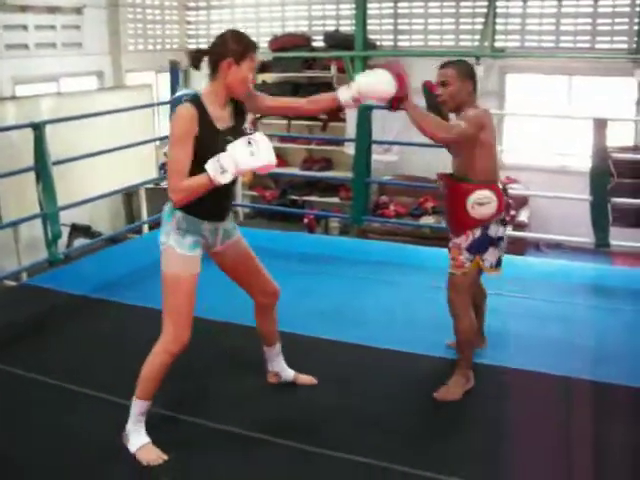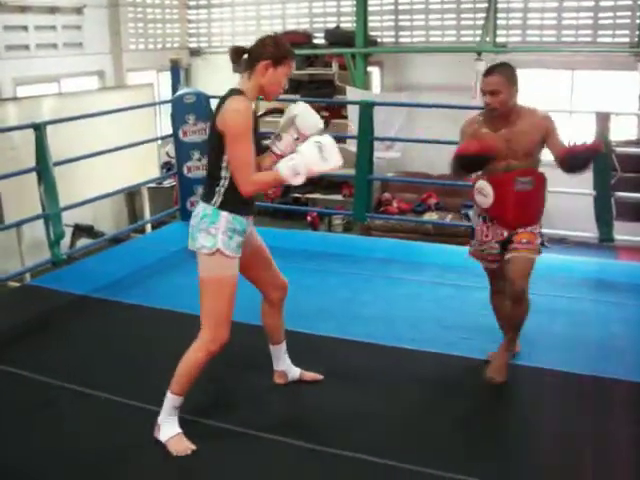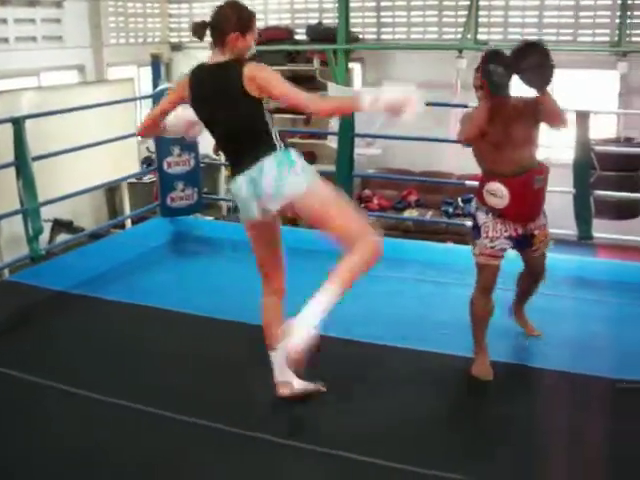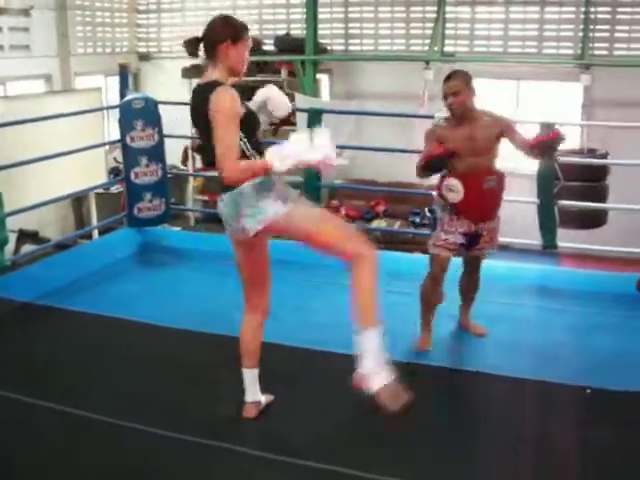
dt=0.5s
person 1, frame 1
left shoulder: (241, 102)
right shoulder: (188, 113)
left elbow: (302, 106)
right elbow: (178, 191)
left wrist: (349, 93)
right wrist: (226, 166)
left hip: (221, 226)
right hip: (185, 229)
left knee: (267, 294)
right knee: (175, 340)
left ankle: (278, 368)
right ankle: (134, 428)
person 1, frame 2
left shoulder: (240, 106)
right shoulder: (236, 107)
left elbow: (254, 168)
right elbow: (247, 184)
left wrist: (286, 140)
right wrist: (299, 165)
left hip: (237, 222)
right hip: (217, 226)
left knee: (275, 290)
right knee: (214, 338)
left ankle: (283, 369)
right ankle: (166, 420)
person 1, frame 3
left shoulder: (190, 82)
right shoulder: (250, 72)
left elbow: (146, 128)
right elbow: (314, 107)
right wrist: (373, 99)
left hip: (246, 188)
right hip: (279, 173)
left knee: (273, 287)
right knee: (367, 244)
left ankle: (285, 378)
right ankle: (304, 327)
person 1, frame 4
left shoulder: (201, 92)
right shoulder: (224, 96)
right elbow: (231, 171)
left wrist: (259, 119)
left hip: (234, 208)
right hip: (263, 199)
left knee: (255, 305)
right knee: (362, 254)
left ankle: (251, 398)
right ankle: (372, 365)
person 2, frame 1
left shoulder: (477, 118)
right shoulder: (464, 121)
left elbow: (441, 134)
right elbow: (450, 140)
left wrist: (406, 103)
right wrist: (431, 113)
left hip: (479, 220)
right hip: (466, 215)
left knee: (457, 295)
right knee: (469, 281)
left ankle: (463, 373)
right ankle: (476, 335)
person 2, frame 2
left shoulder: (540, 122)
right shoulder: (474, 125)
left elbow: (563, 158)
right elbow: (463, 166)
left wrist: (574, 157)
right wrist: (465, 162)
left hip: (525, 217)
right hip: (489, 215)
left knee: (517, 288)
right knee: (497, 286)
left ankle: (507, 345)
right ankle: (508, 343)
person 2, frame 3
left shoulder: (529, 107)
right shoulder: (473, 117)
left elbow: (560, 122)
right elbow: (465, 138)
left wrist: (541, 88)
right wrist: (490, 100)
left hip: (529, 205)
right hip: (494, 209)
left knee: (536, 269)
right knee: (485, 284)
left ankle: (518, 309)
right ankle: (480, 352)
person 2, frame 4
left shoulder: (496, 123)
right shoulder: (438, 131)
left elbow: (530, 149)
right elbow: (423, 170)
left wrist: (543, 147)
right wrist: (427, 163)
left hip: (485, 208)
right hip: (453, 208)
left knee: (473, 266)
right knee: (437, 271)
left ankle: (464, 316)
right ankle: (426, 328)
